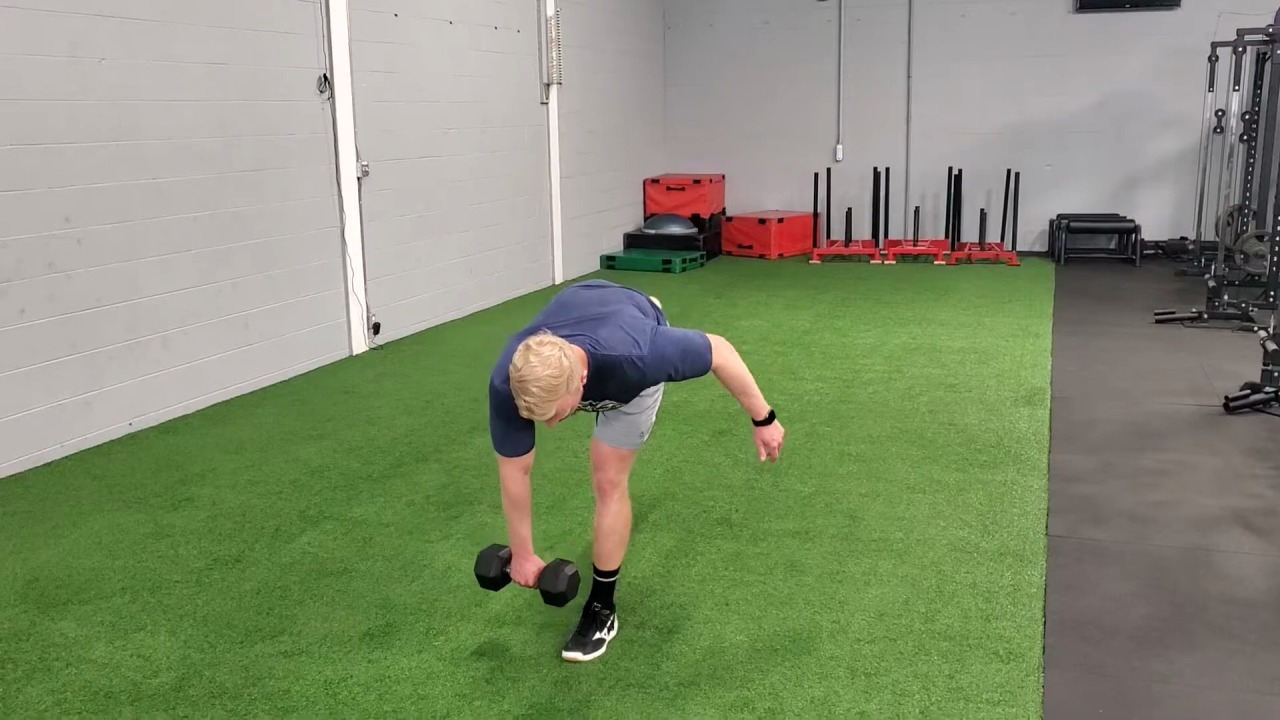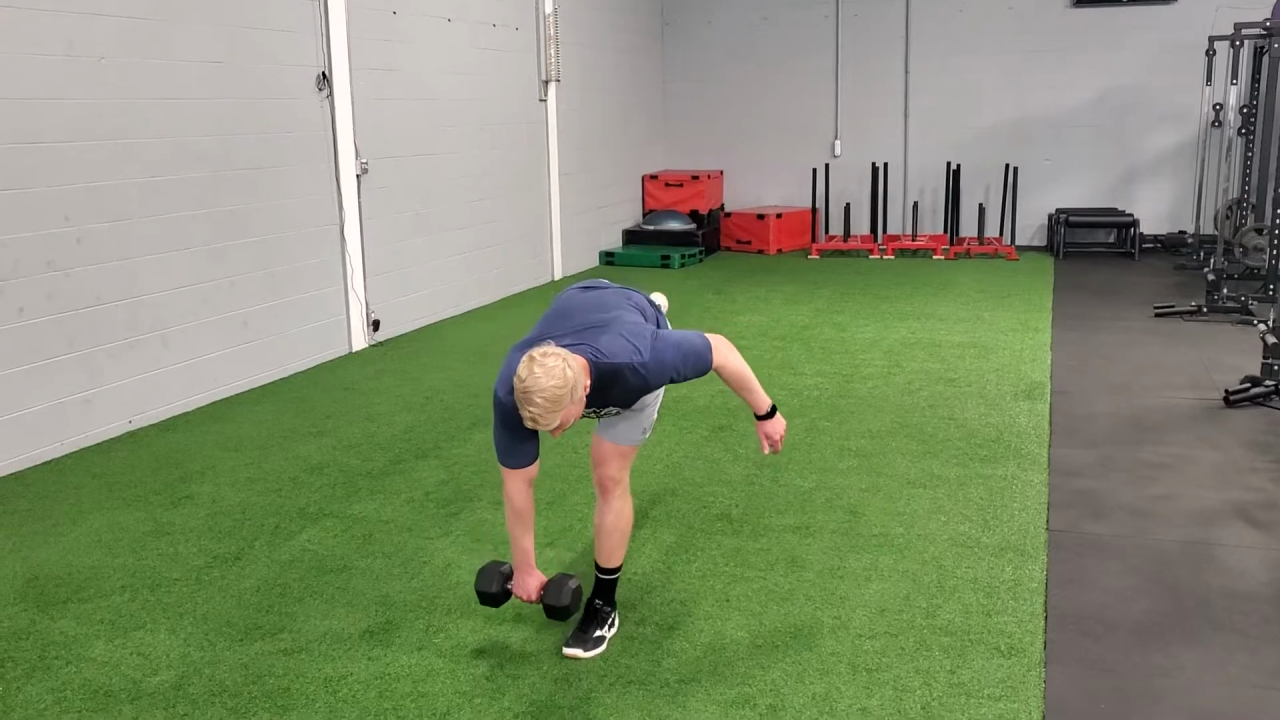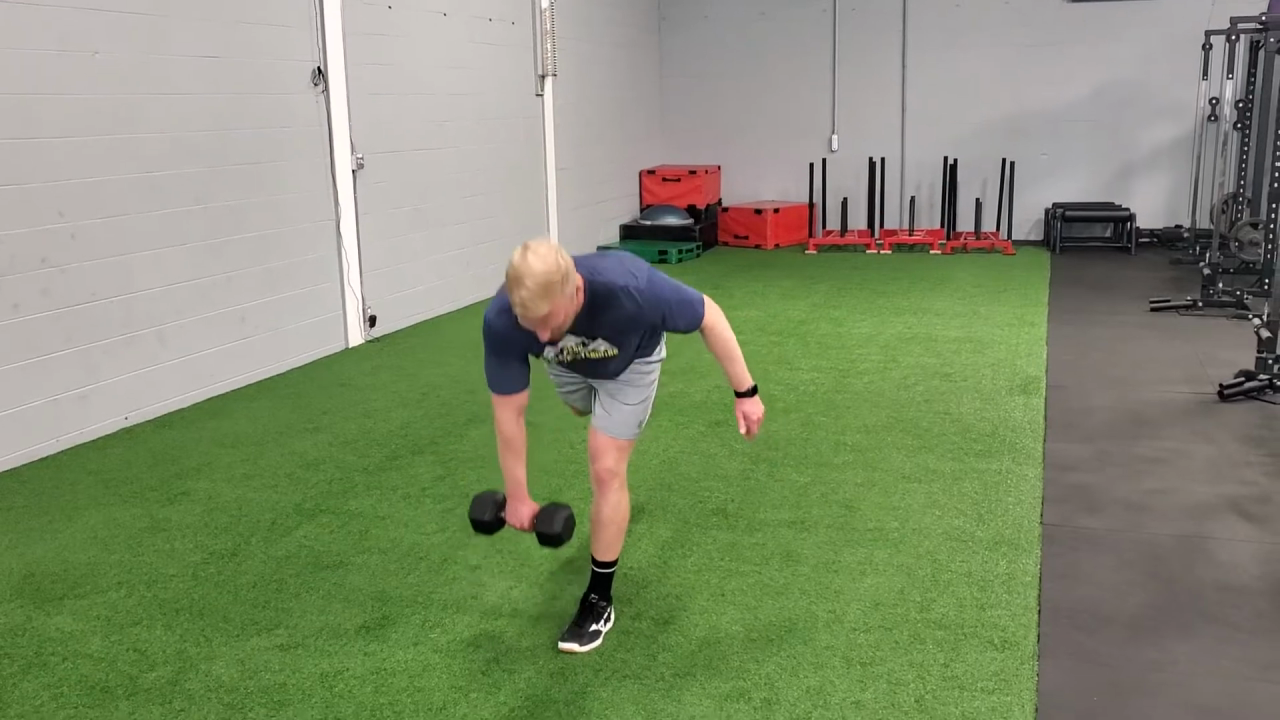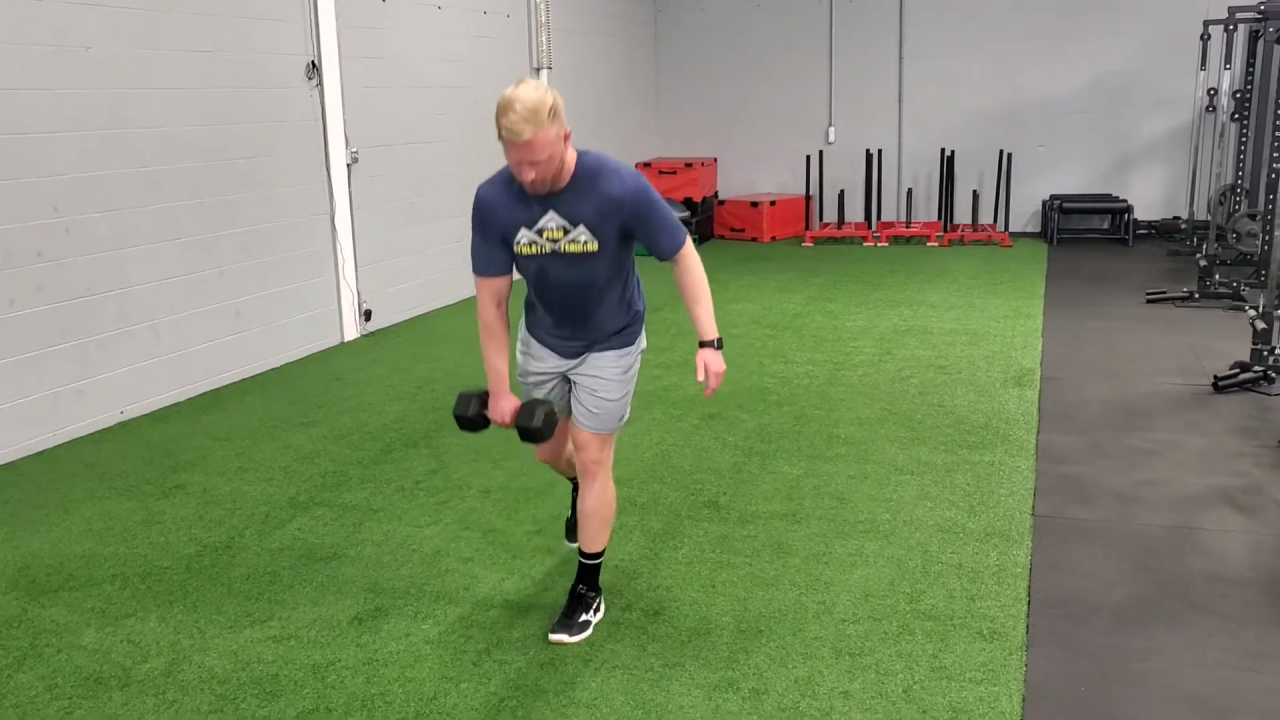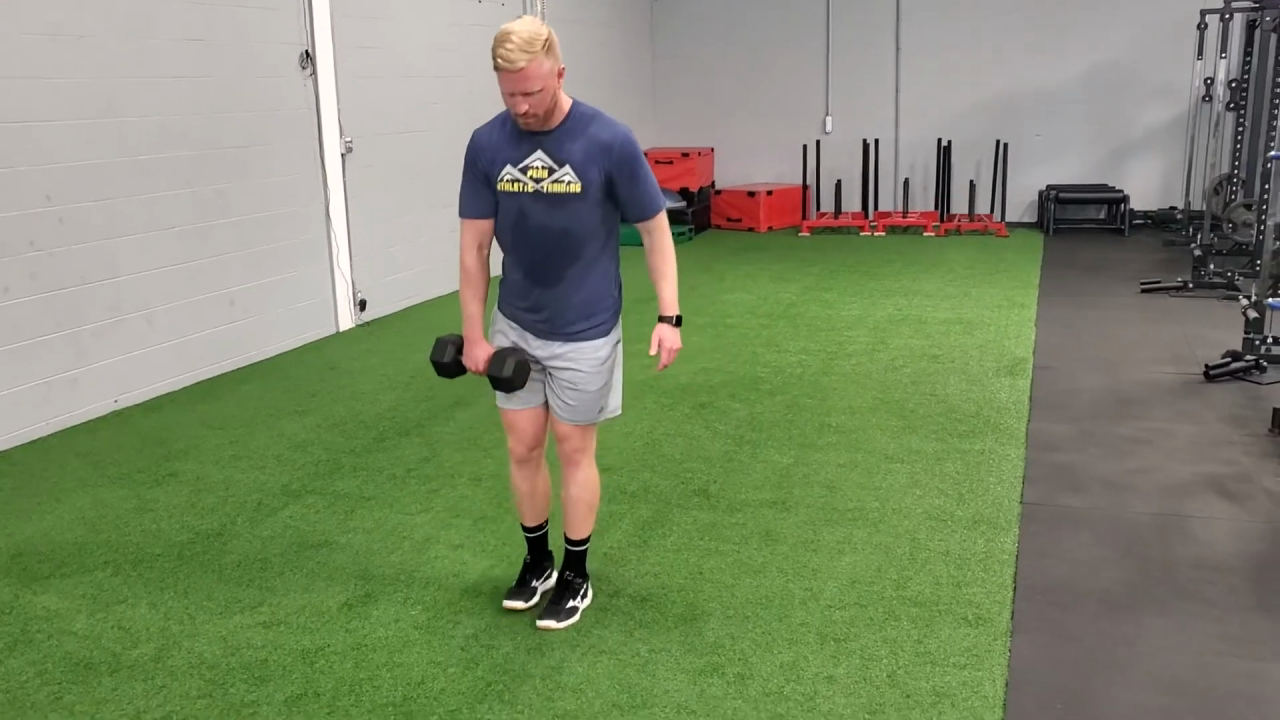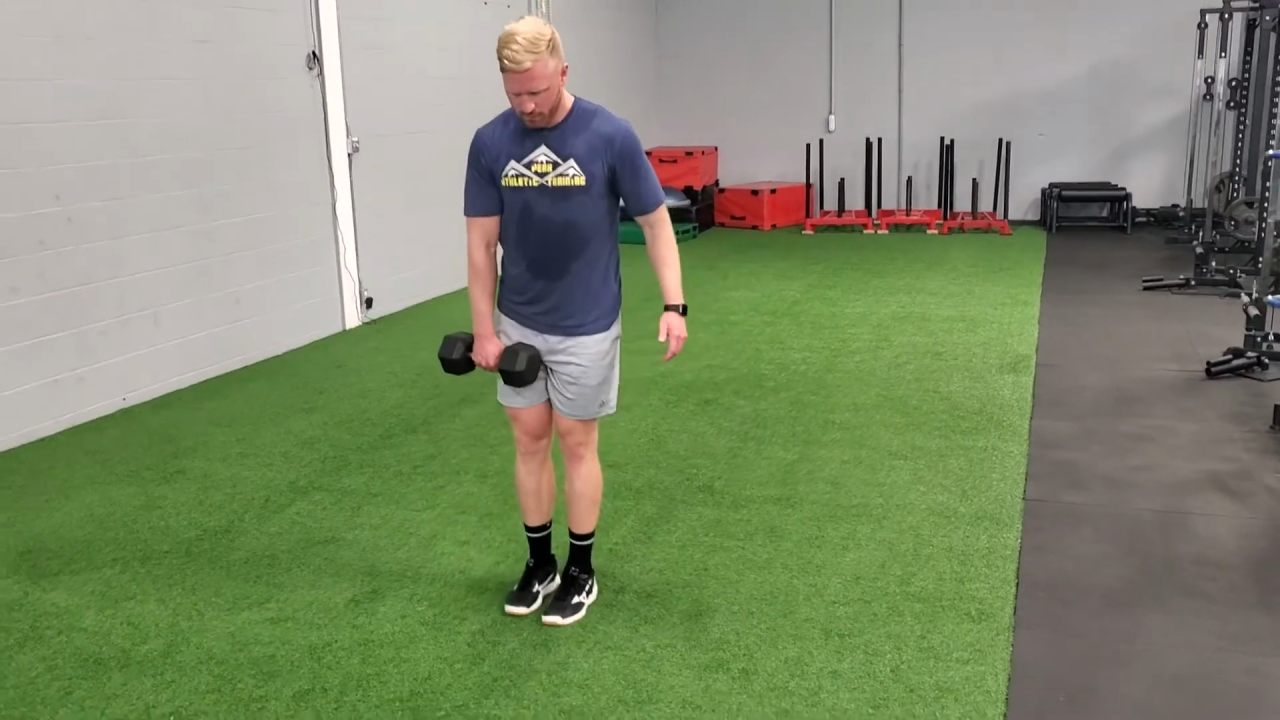
dt=0.4s
person 1, frame 1
left shoulder: (636, 356)
right shoulder: (508, 382)
left elbow: (718, 350)
right elbow: (515, 471)
left wrist: (763, 418)
right wrist: (522, 553)
left knee: (607, 478)
left ankle: (602, 606)
person 1, frame 2
left shoulder: (638, 363)
right shoulder: (513, 392)
left elbow: (719, 348)
right elbow: (518, 484)
left wrist: (765, 412)
right wrist: (524, 569)
left knee: (609, 475)
left ankle: (603, 603)
person 1, frame 3
left shoulder: (631, 289)
right shoulder: (503, 318)
left elbow: (708, 316)
right elbow: (509, 412)
left wrist: (745, 392)
right wrist: (517, 497)
left hip: (631, 360)
left knee: (605, 468)
right knee: (589, 417)
left ankle: (599, 599)
person 1, frame 4
left shoulder: (620, 188)
right shoulder: (493, 199)
left elbow: (682, 256)
right elbow: (491, 300)
left wrist: (708, 341)
right wrist: (499, 389)
left hip: (609, 343)
right hip: (542, 340)
left knee: (591, 458)
right knee: (549, 448)
left ankle: (588, 589)
right ankle: (585, 496)
person 1, frame 5
left shoulder: (609, 141)
right shoulder: (486, 144)
left elbow: (655, 230)
right elbow: (475, 246)
left wrist: (668, 316)
right wrist: (473, 334)
left hip: (585, 331)
right hip: (515, 326)
left knee: (573, 450)
right knee: (522, 448)
left ankle: (576, 576)
right ankle: (538, 561)
person 1, frame 6
left shoulder: (610, 136)
right shoulder: (490, 143)
left elbow: (655, 222)
right elbow: (481, 244)
left wrist: (673, 305)
right wrist: (484, 330)
left hip: (585, 326)
right hip: (517, 323)
left knee: (575, 442)
right knee: (528, 439)
left ankle: (580, 572)
right ankle: (539, 563)
